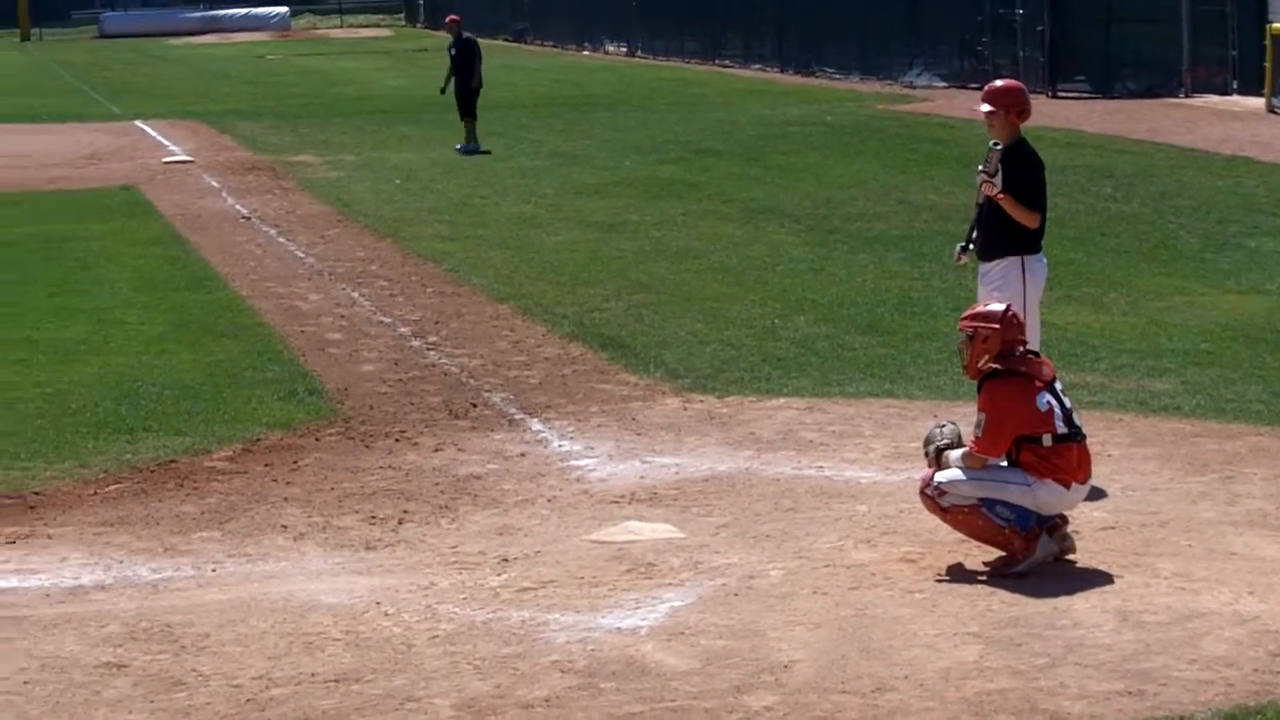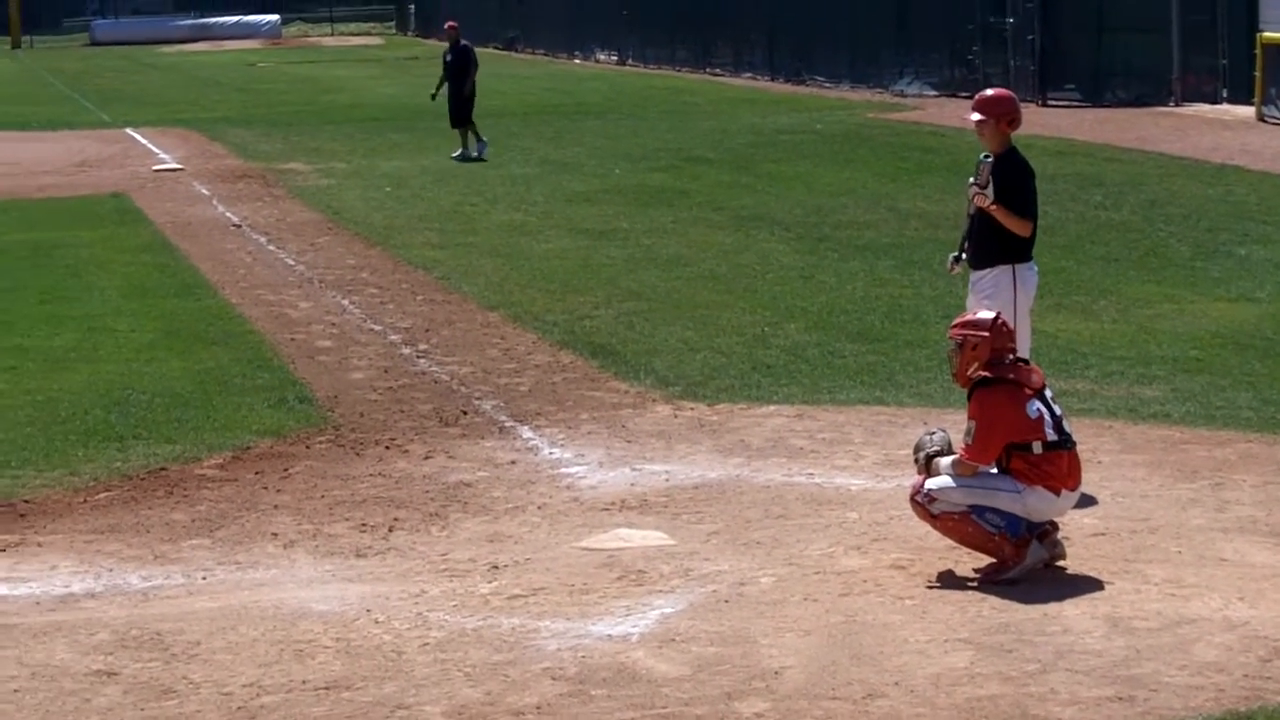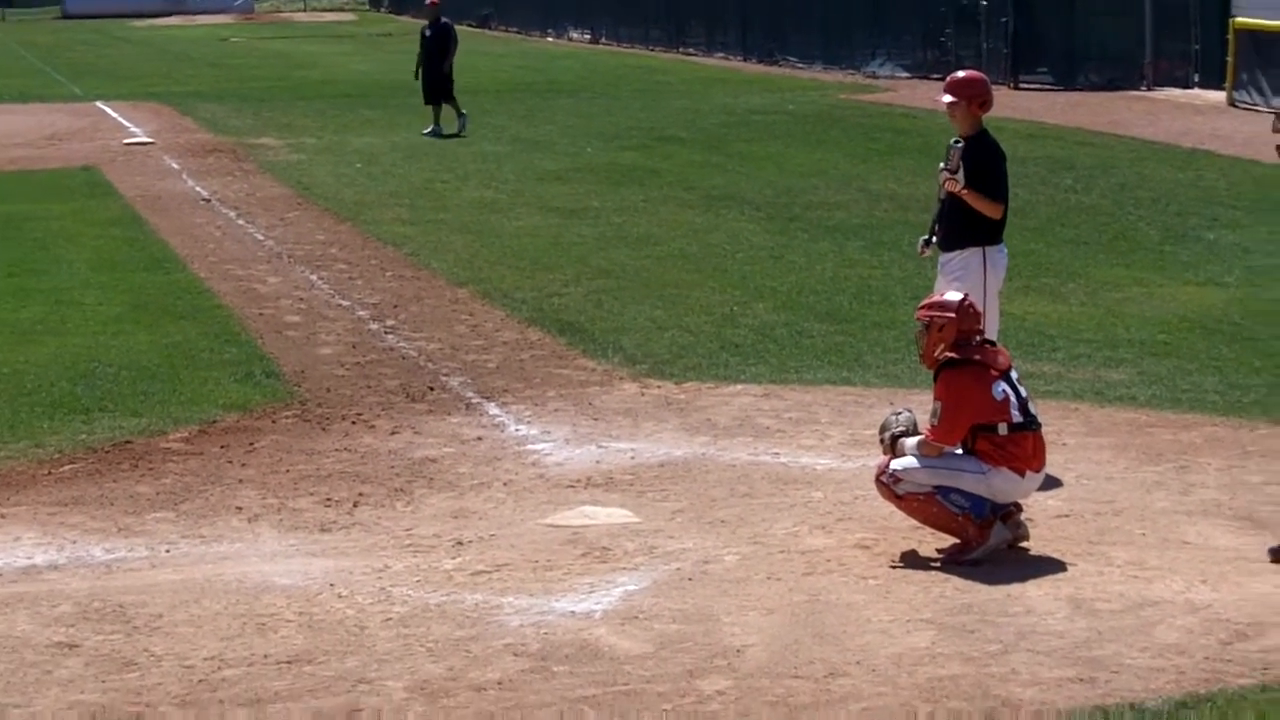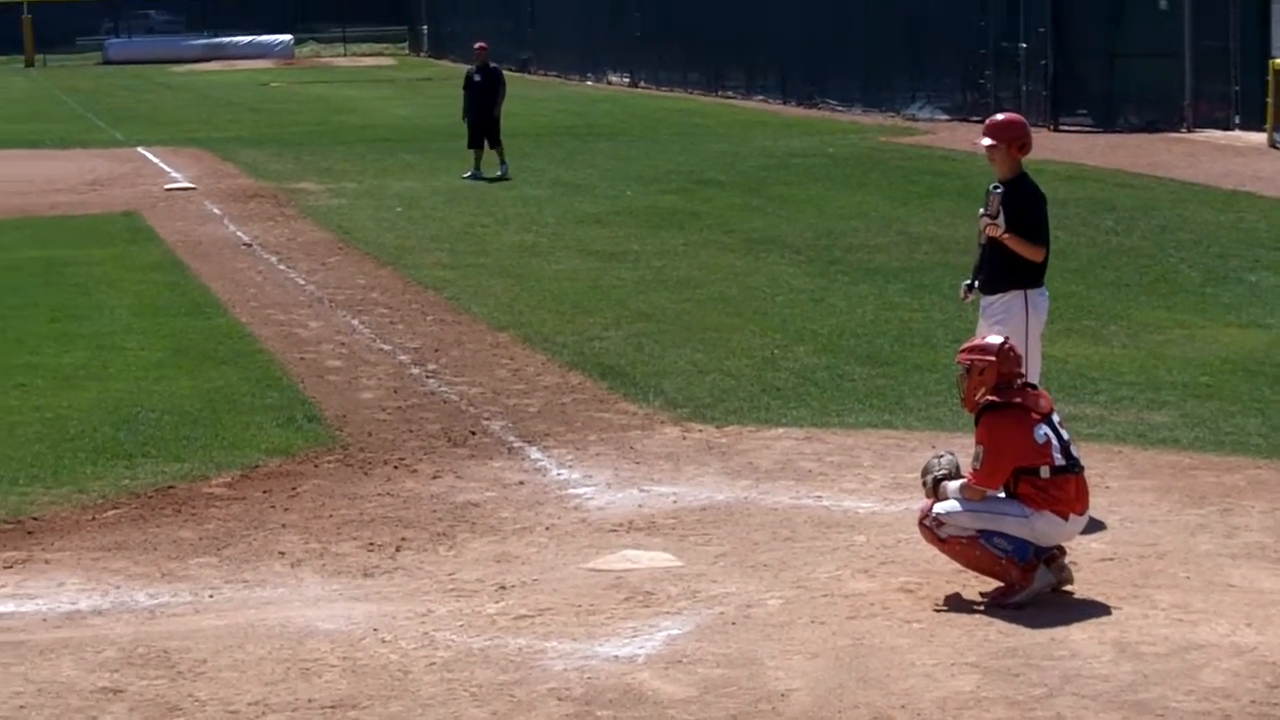
dt=0.2s
person 1, frame 1
left shoulder: (999, 384)
right shoulder: (1036, 366)
left elbow: (978, 458)
left wrist: (944, 457)
right wrist: (959, 453)
left hip: (1051, 486)
right hip: (1074, 479)
left knee: (935, 487)
right knee: (980, 468)
left ankle: (1027, 544)
right ankle: (1050, 527)
person 1, frame 2
left shoulder: (989, 392)
right shoulder: (1025, 373)
left elbow: (968, 465)
left wrist: (934, 464)
right wrist: (949, 460)
left hip: (1041, 493)
right hip: (1064, 486)
left knee: (925, 494)
right knee: (965, 475)
left ankle: (1018, 550)
right ankle: (1040, 533)
person 1, frame 3
left shoulder: (956, 373)
right shoulder: (991, 355)
left elbow: (934, 446)
left wrist: (899, 445)
right wrist: (913, 441)
left hip: (1006, 475)
right hip: (1028, 468)
left knee: (891, 474)
right knee: (933, 455)
left ankle: (981, 531)
right ankle: (1003, 515)
person 1, frame 4
left shoulder: (997, 417)
right shoulder: (1033, 399)
left elbow: (977, 490)
left wrist: (941, 488)
right wrist: (957, 483)
left hip: (1049, 518)
right hip: (1071, 511)
left knee: (935, 518)
right knee: (974, 499)
left ankle: (1025, 574)
right ankle: (1047, 559)
person 2, frame 1
left shoulder: (1026, 159)
right shoulder: (997, 154)
left elbow: (1033, 219)
left wrist: (999, 193)
right wrist: (972, 242)
left hip: (1018, 266)
right hip: (992, 264)
person 2, frame 2
left shoulder: (1017, 167)
right shoulder: (988, 163)
left elbow: (1025, 227)
left wrist: (991, 204)
right wrist: (964, 252)
left hip: (1009, 274)
right hip: (982, 273)
person 2, frame 3
left shoulder: (988, 150)
left elbow: (996, 210)
left wrist: (962, 188)
right wrist: (934, 236)
left hip: (978, 257)
right hip: (951, 255)
person 2, frame 4
left shoulder: (1028, 193)
right shoulder: (997, 188)
left elbow: (1038, 253)
left wrist: (1003, 233)
right wrist: (975, 279)
left hip: (1019, 301)
right hip: (992, 299)
